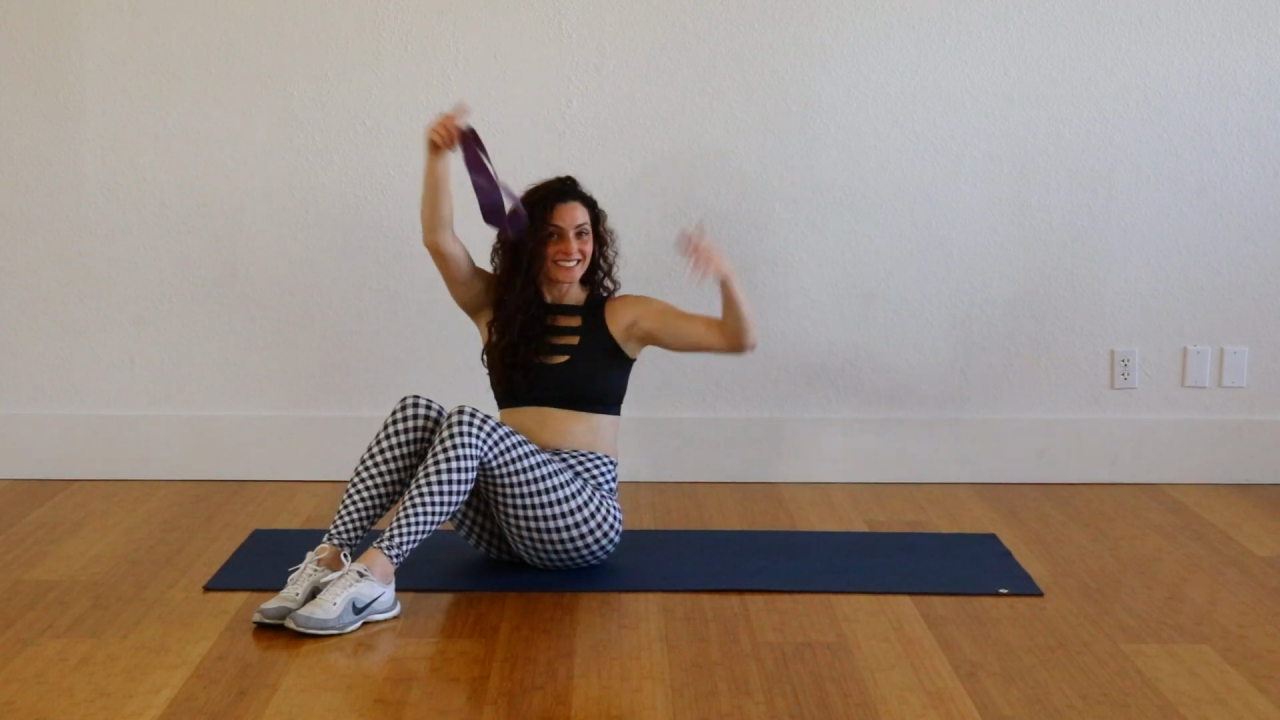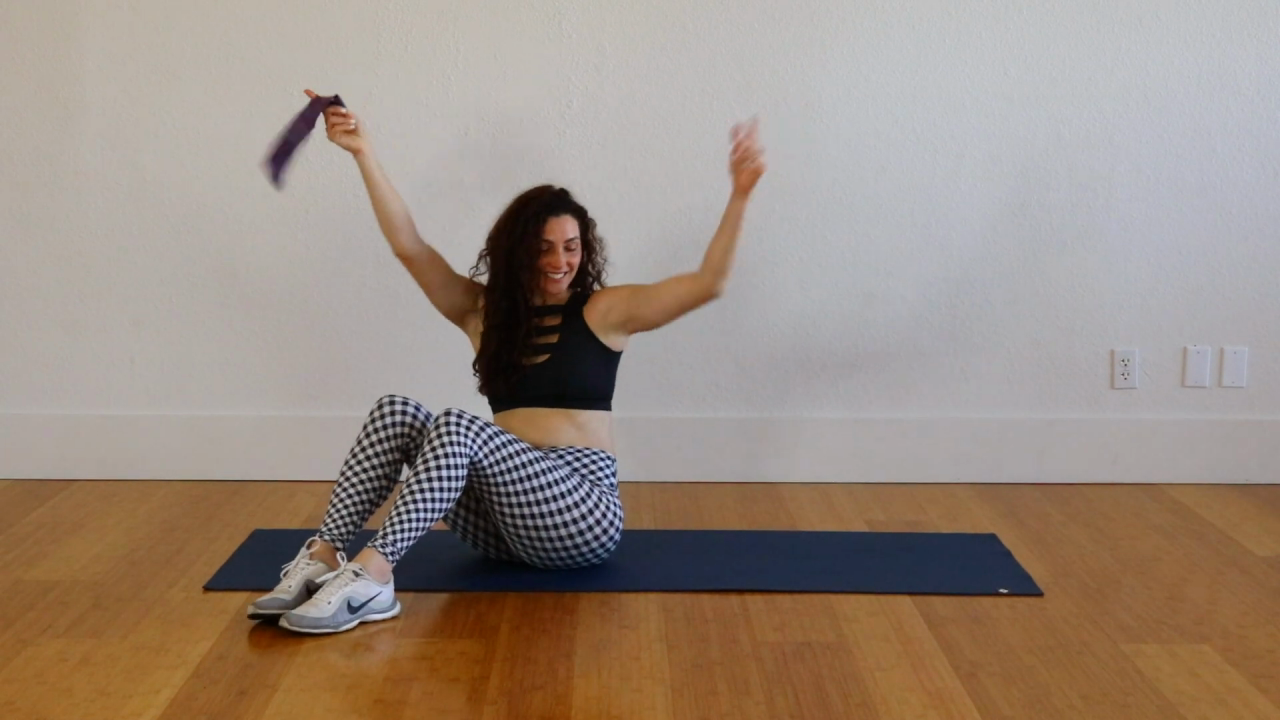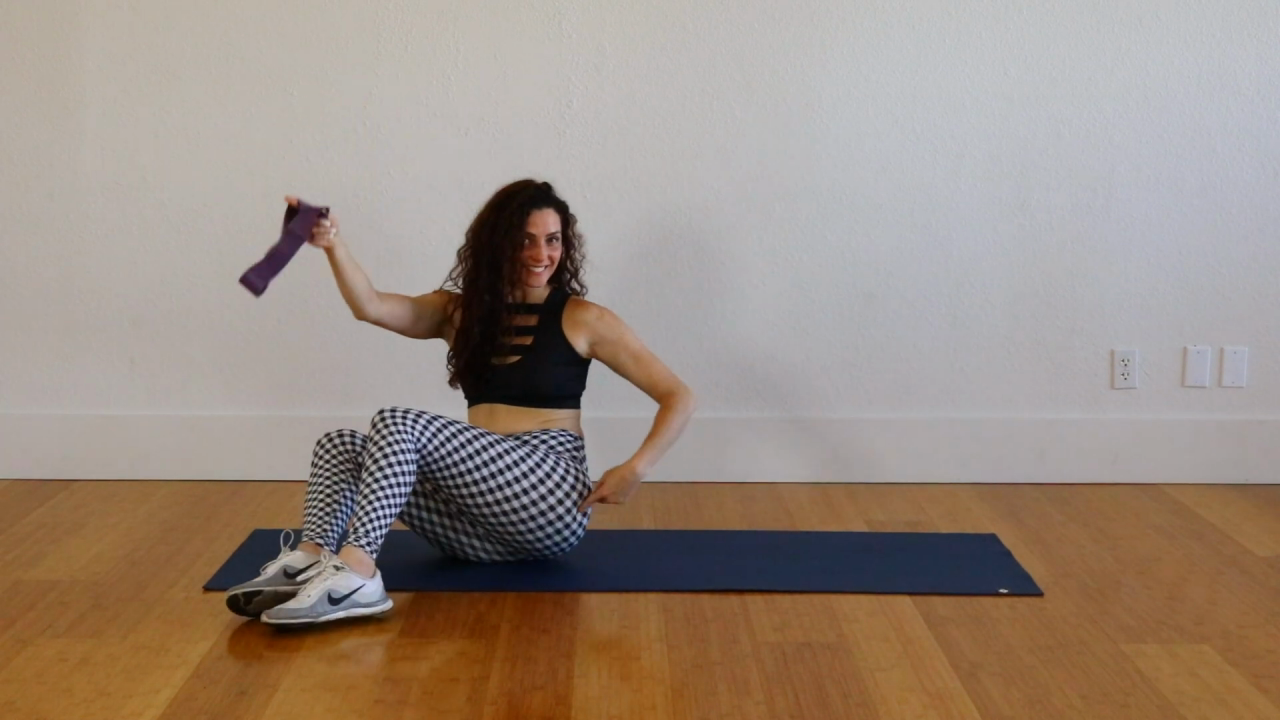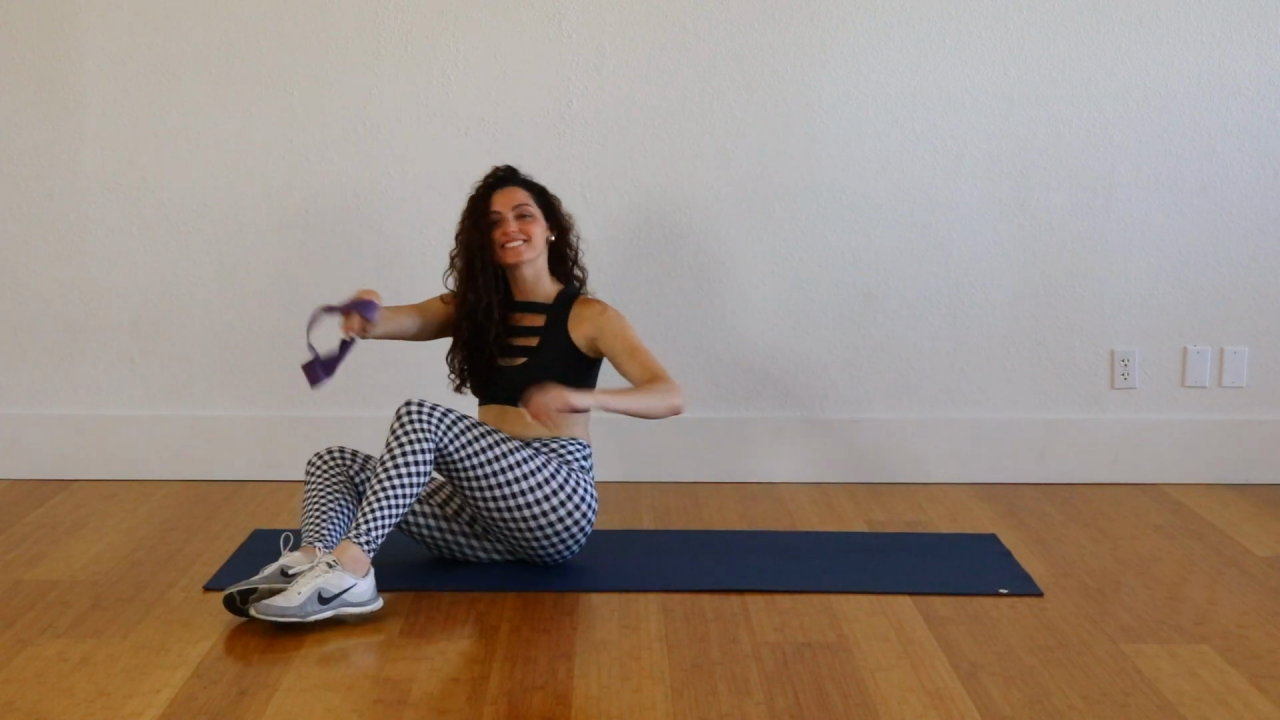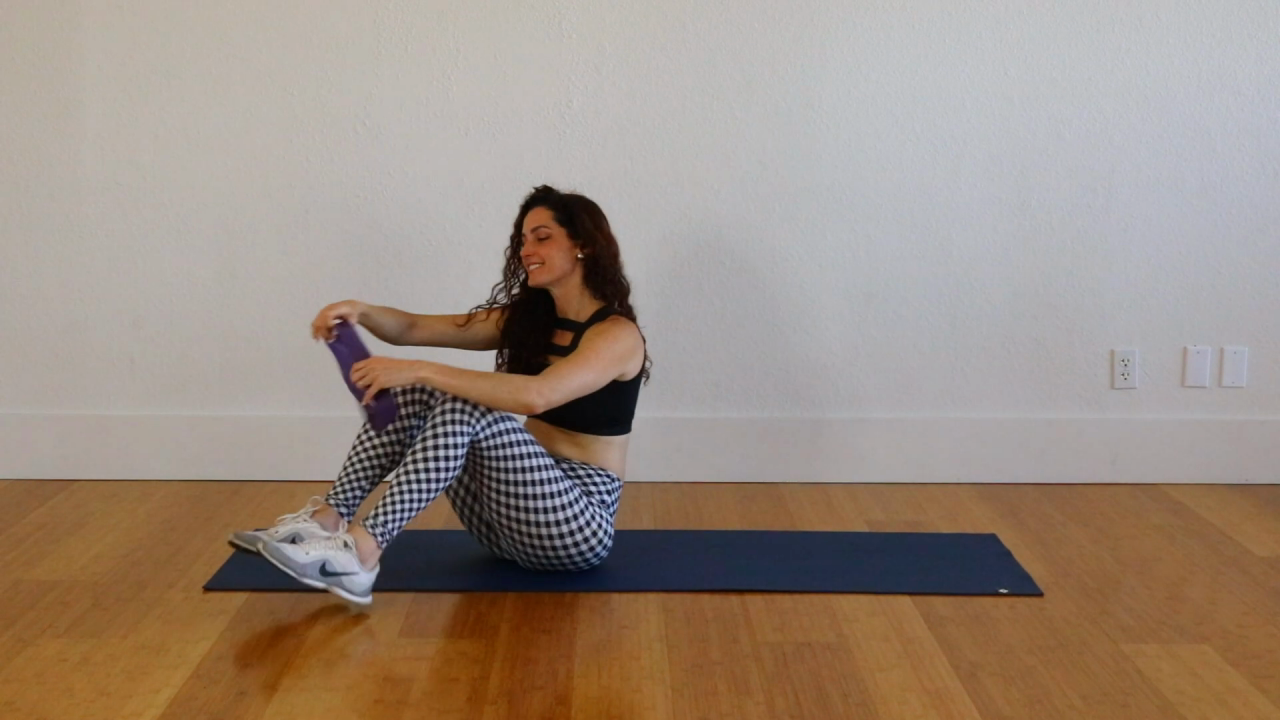
dt=0.5s
person 1, frame 1
left shoulder: (623, 316)
right shoulder: (495, 303)
left elbow: (740, 340)
right elbow: (439, 241)
left wrist: (724, 276)
right wrist: (437, 157)
left hip: (581, 520)
right hip: (504, 521)
left knee: (469, 425)
right knee: (414, 411)
left ankle: (375, 574)
right ankle: (329, 559)
person 1, frame 2
left shoulder: (605, 311)
right shoulder: (483, 310)
left elbow: (708, 284)
right elbow: (408, 245)
left wrist: (741, 191)
right wrist: (364, 157)
left hip: (582, 517)
right hip: (504, 517)
left knee: (458, 428)
right knee: (394, 412)
left ankle: (371, 575)
right ankle: (322, 561)
person 1, frame 3
left shoulder: (584, 320)
right shoulder: (459, 311)
left elbow: (677, 396)
right elbow: (369, 306)
left wrist: (636, 466)
right wrist: (333, 245)
left hip: (549, 504)
right hip: (483, 517)
left knee: (397, 425)
right knee: (338, 446)
left ankle: (354, 569)
right ankle: (309, 560)
person 1, frame 4
left shoulder: (590, 316)
right shoulder: (471, 306)
left elbow: (672, 397)
right elbow: (386, 328)
left wrist: (582, 398)
left hip: (558, 506)
right hip: (489, 512)
left knee: (418, 417)
right knee: (330, 463)
left ankle: (349, 571)
right ankle: (311, 563)
person 1, frame 5
left shoulder: (617, 335)
right shoulder: (526, 319)
left elbow: (535, 396)
right elbow: (413, 329)
left wrist: (418, 369)
right wrist: (357, 311)
left hip: (575, 524)
right hip: (510, 507)
left knee: (464, 409)
right knee: (414, 392)
left ankle: (361, 553)
right ankle: (328, 518)
